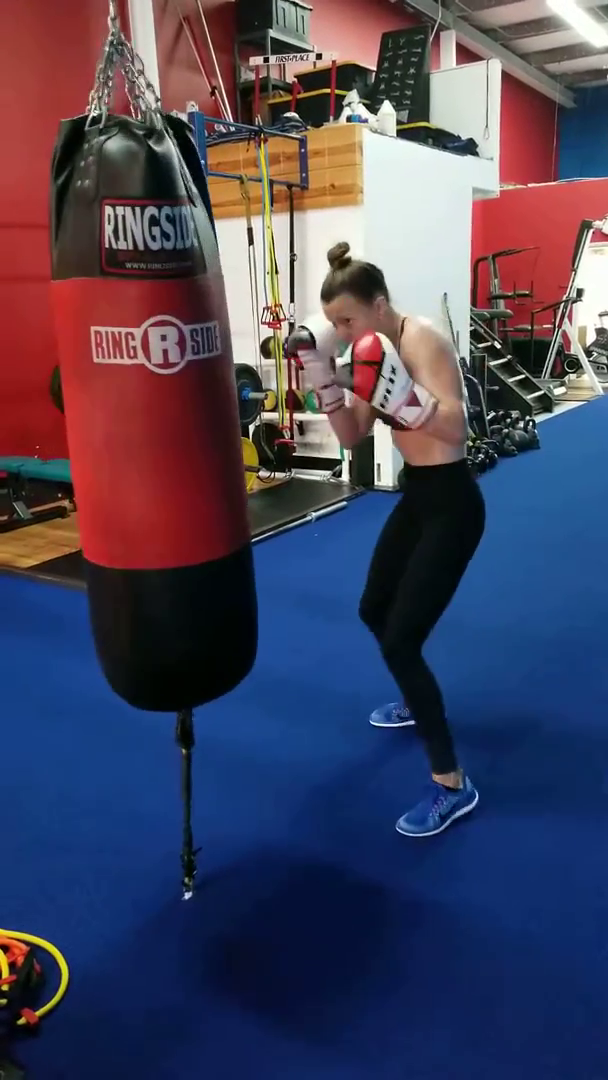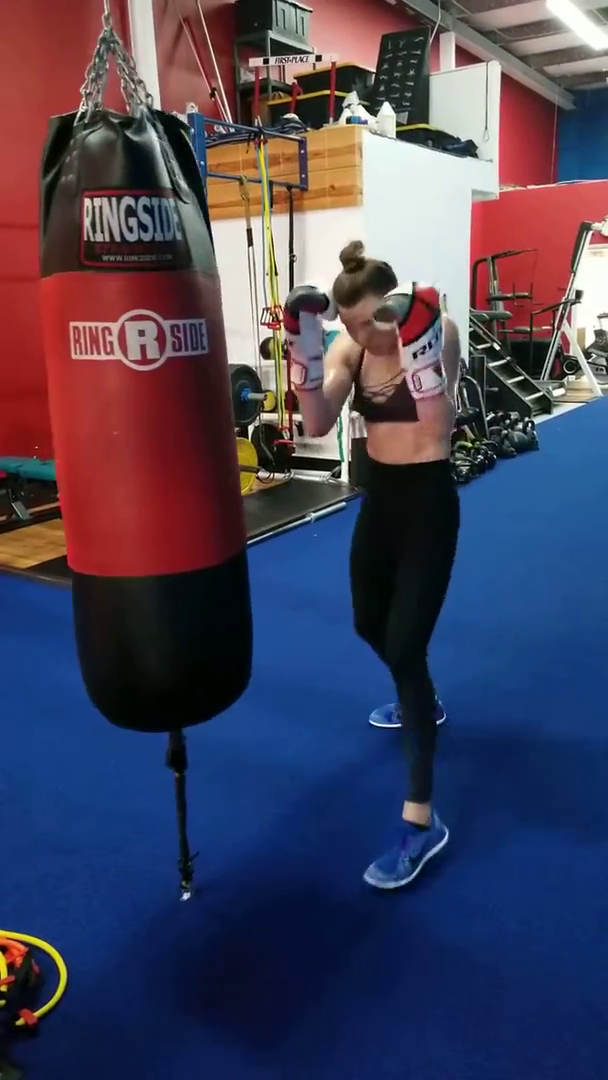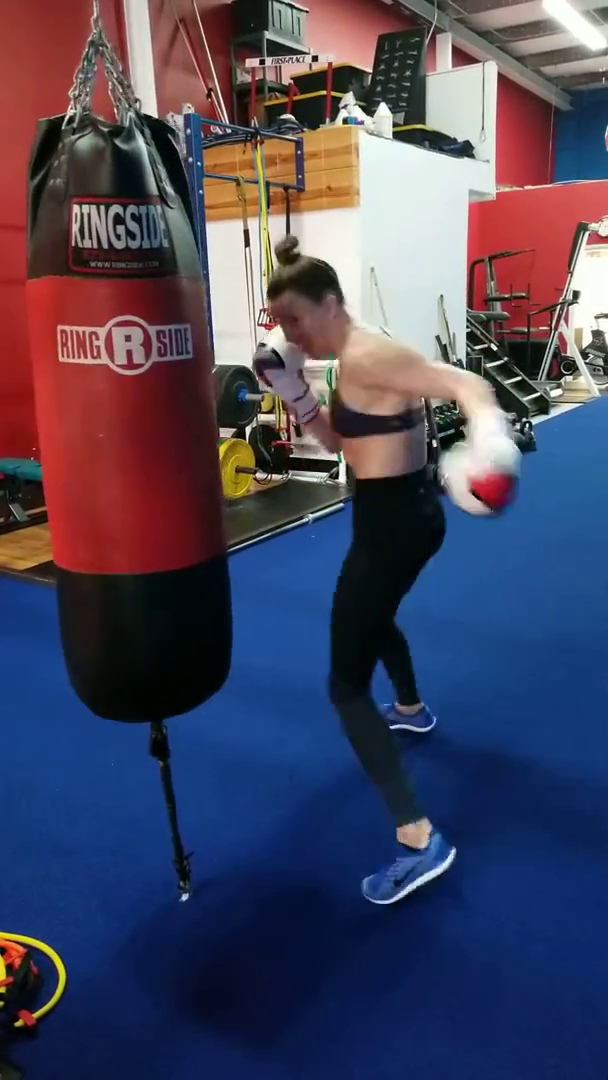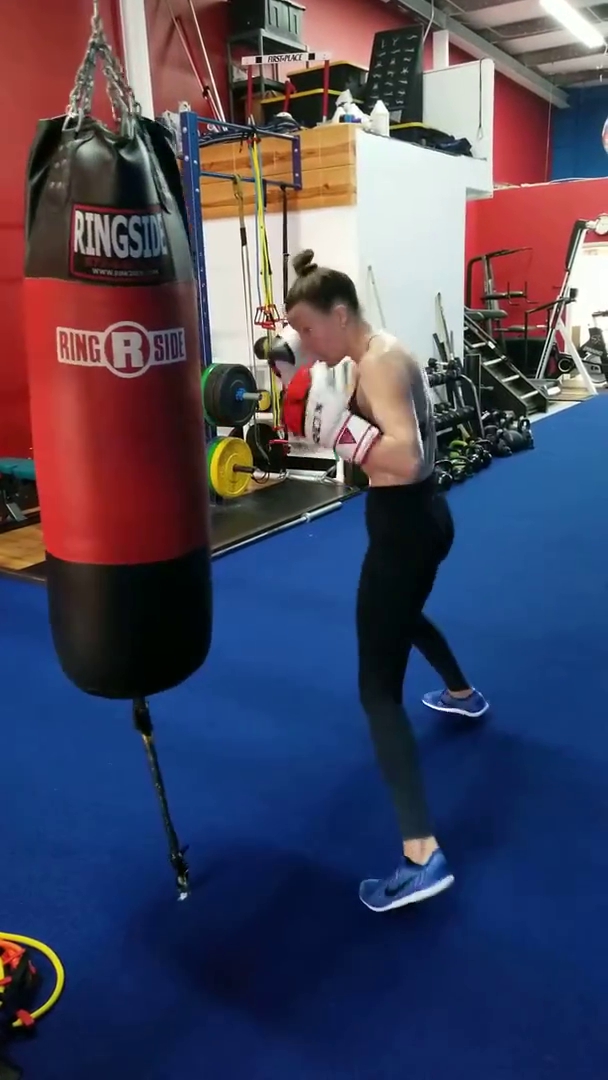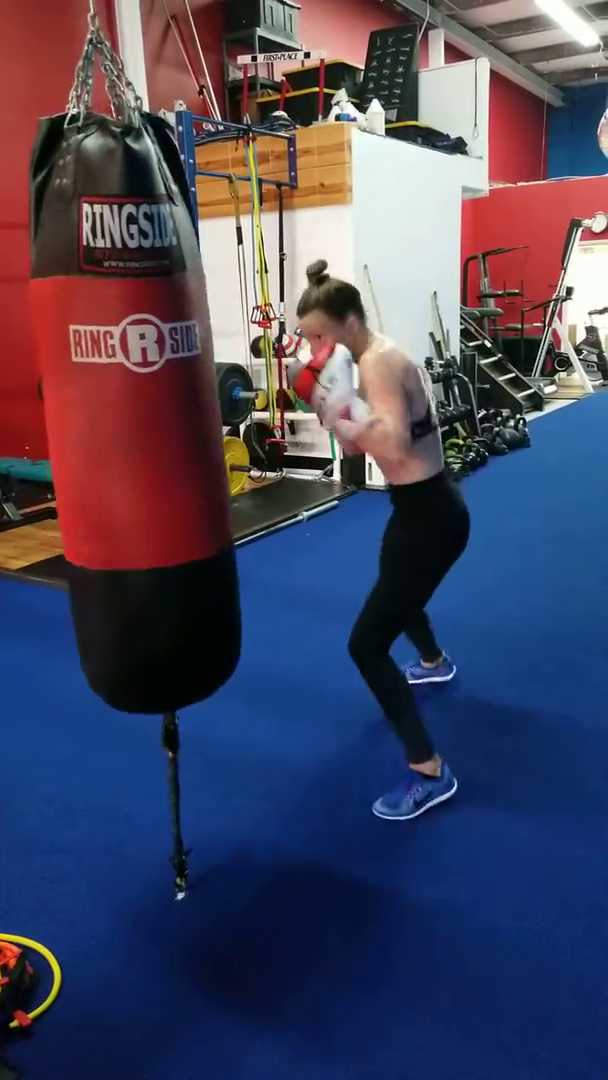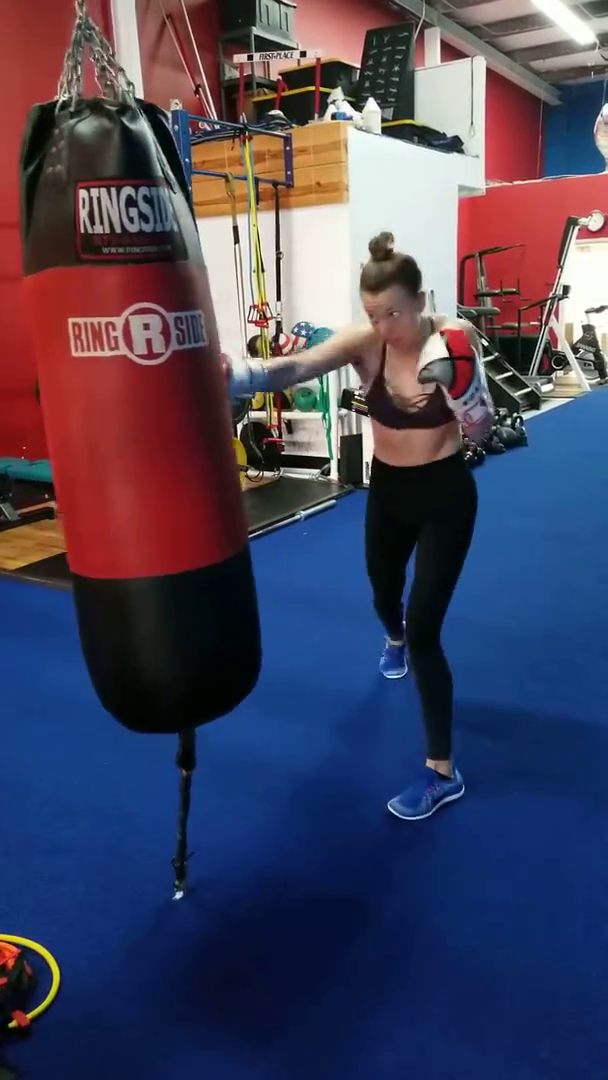
dt=0.3s
person 1, frame 1
left shoulder: (422, 339)
right shoulder: (378, 349)
left elbow: (455, 431)
right elbow: (352, 438)
right wrist: (324, 377)
left hip: (451, 505)
right hip: (417, 498)
left knee: (399, 642)
right knee: (374, 612)
left ankle: (451, 785)
right ankle: (418, 702)
person 1, frame 2
left shoulder: (438, 331)
right shoulder: (347, 348)
left elbow: (439, 427)
right elbow: (316, 423)
left wrist: (418, 344)
right wrist: (304, 344)
left hip: (429, 503)
right hip: (377, 499)
left knee: (403, 647)
right knee: (370, 624)
left ankle: (422, 820)
right ankle: (422, 703)
person 1, frame 3
left shoulder: (366, 352)
right shoulder: (351, 359)
left elbow: (466, 384)
right elbow: (338, 440)
left wrist: (490, 441)
right wrist: (288, 387)
left hip: (390, 521)
right hip: (403, 512)
left knee: (346, 686)
right knee: (374, 621)
left ankle: (419, 838)
right ankle: (411, 707)
person 1, frame 4
left shoulder: (381, 362)
right shoulder: (371, 354)
left elbow: (405, 459)
right elbow: (360, 433)
left wrist: (336, 421)
right wrist: (312, 399)
left hip: (403, 526)
right hip: (422, 517)
left knee: (378, 686)
right knee: (400, 613)
left ankle: (422, 856)
right ankle: (462, 693)
person 1, frame 5
left shoulder: (380, 363)
right shoulder: (379, 358)
left elbow: (393, 448)
right elbow: (379, 441)
right wrist: (338, 407)
left hip: (428, 518)
right hip: (423, 508)
left knee: (366, 644)
right knee: (393, 590)
left ankle: (430, 772)
right ankle: (435, 663)
person 1, frame 6
left shoulder: (456, 338)
right shoulder: (359, 343)
left elbow: (482, 431)
right elbow: (292, 368)
right wrist: (242, 374)
left hip: (444, 494)
right hip: (387, 489)
left knee: (423, 632)
right knee: (383, 600)
left ankle: (441, 771)
right ankle: (396, 640)
